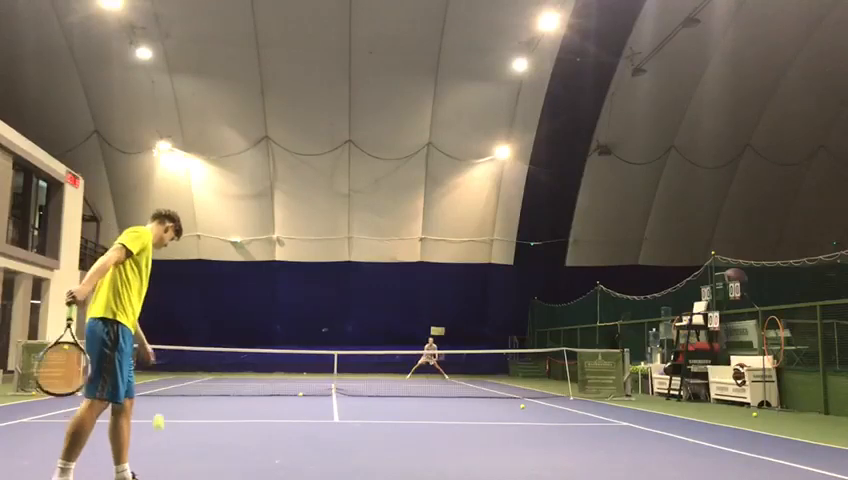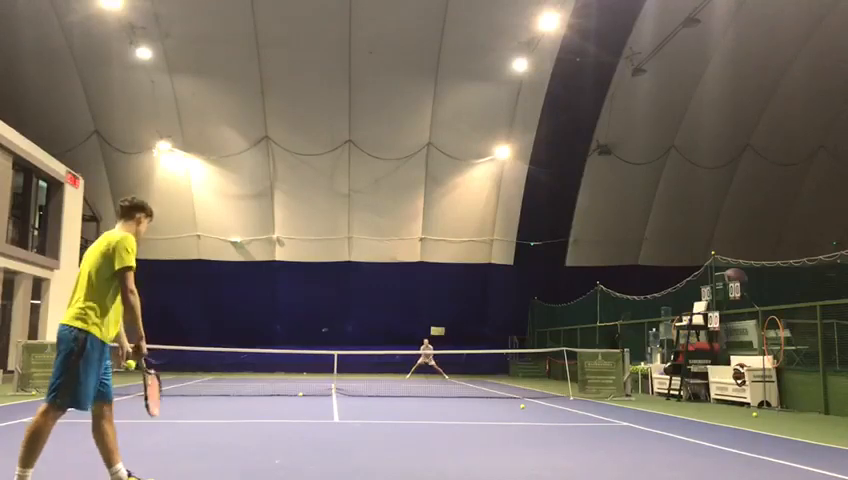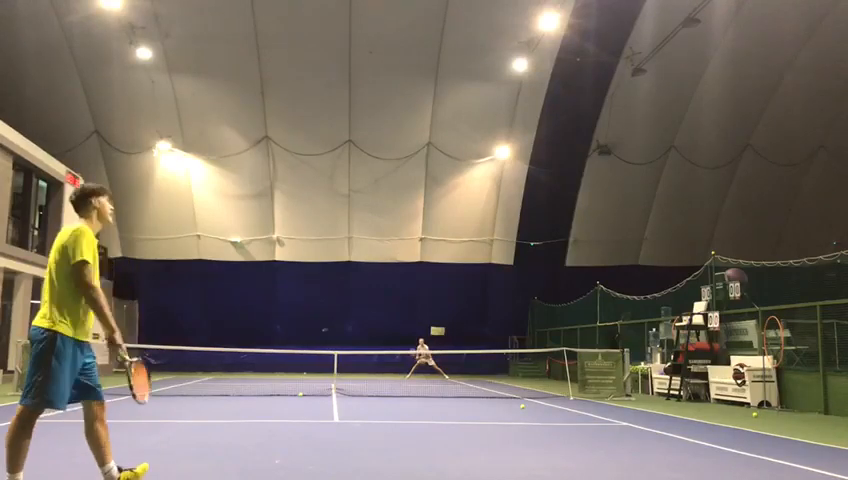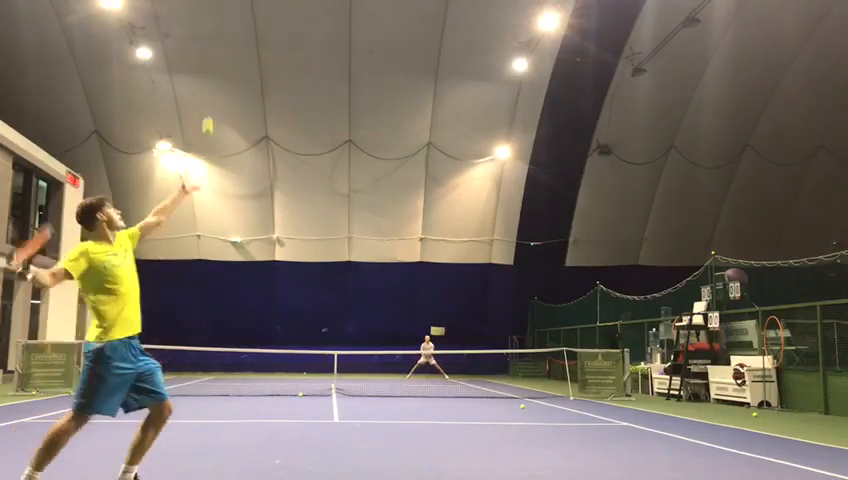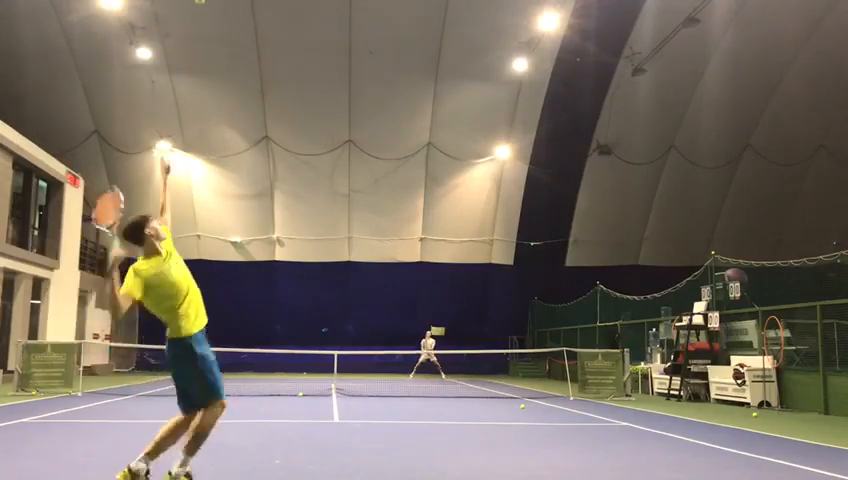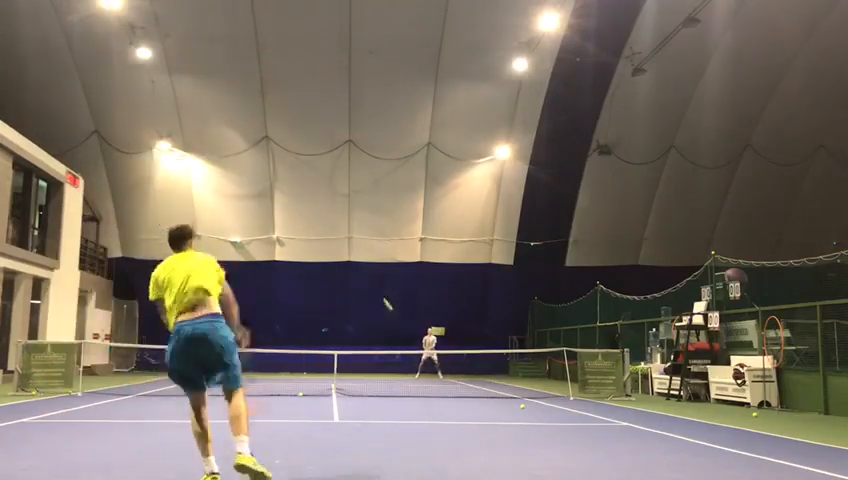
dt=0.5s
person 1, frame 1
left shoulder: (142, 244)
right shoulder: (140, 234)
right elbow: (109, 257)
left wrist: (143, 342)
right wrist: (84, 286)
left hip: (119, 328)
right hip: (111, 325)
left knee: (124, 404)
right knee: (97, 401)
person 1, frame 2
left shoulder: (107, 240)
right shoulder: (123, 240)
right elbow: (129, 293)
left wrist: (122, 341)
right wrist: (140, 336)
left hip: (94, 335)
right hip: (84, 332)
left knee: (103, 410)
right knee: (55, 406)
person 1, frame 3
left shoulder: (89, 242)
right shoulder: (78, 233)
left elbow: (95, 297)
right elbow: (89, 286)
left wrist: (114, 337)
right wrist: (111, 331)
left hip: (78, 338)
right hip: (56, 333)
left knee: (95, 406)
right knee: (31, 409)
person 1, frame 4
left shoulder: (124, 242)
right shoulder: (88, 252)
left elbow: (154, 218)
right elbow: (50, 278)
left wrist: (181, 194)
right wrist: (28, 271)
left hip: (132, 346)
right hip: (108, 347)
left knee: (162, 408)
right knee: (79, 417)
person 1, frame 5
left shoulder: (165, 250)
right shoulder: (139, 272)
left elbow: (164, 213)
right elbow: (118, 312)
left wrist: (164, 179)
right wrist: (113, 274)
left hip: (190, 339)
right hip: (187, 342)
left knee: (191, 414)
right knee: (215, 406)
person 1, frame 6
left shoulder: (159, 273)
right shoulder: (206, 260)
left elbow: (165, 316)
right elbow: (228, 299)
right wrist: (237, 330)
left hip: (182, 334)
right hip: (212, 325)
left knee: (197, 403)
right knee: (235, 393)
right ankle: (243, 454)
